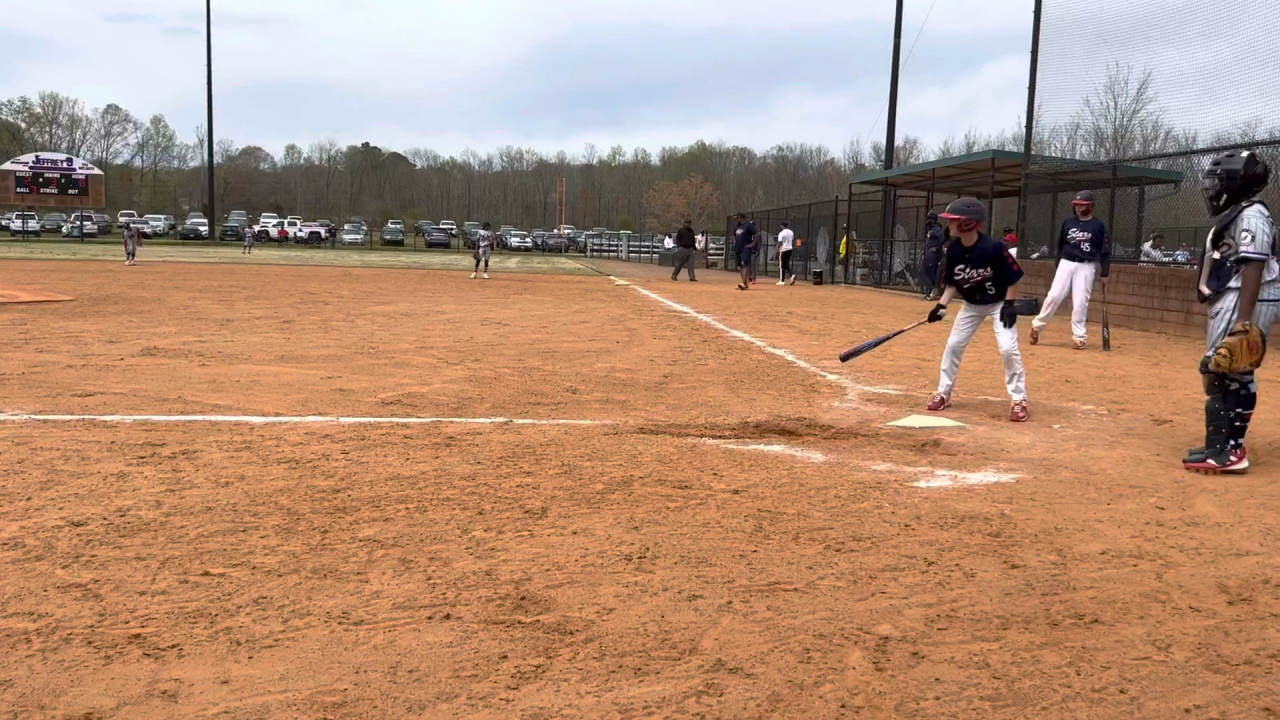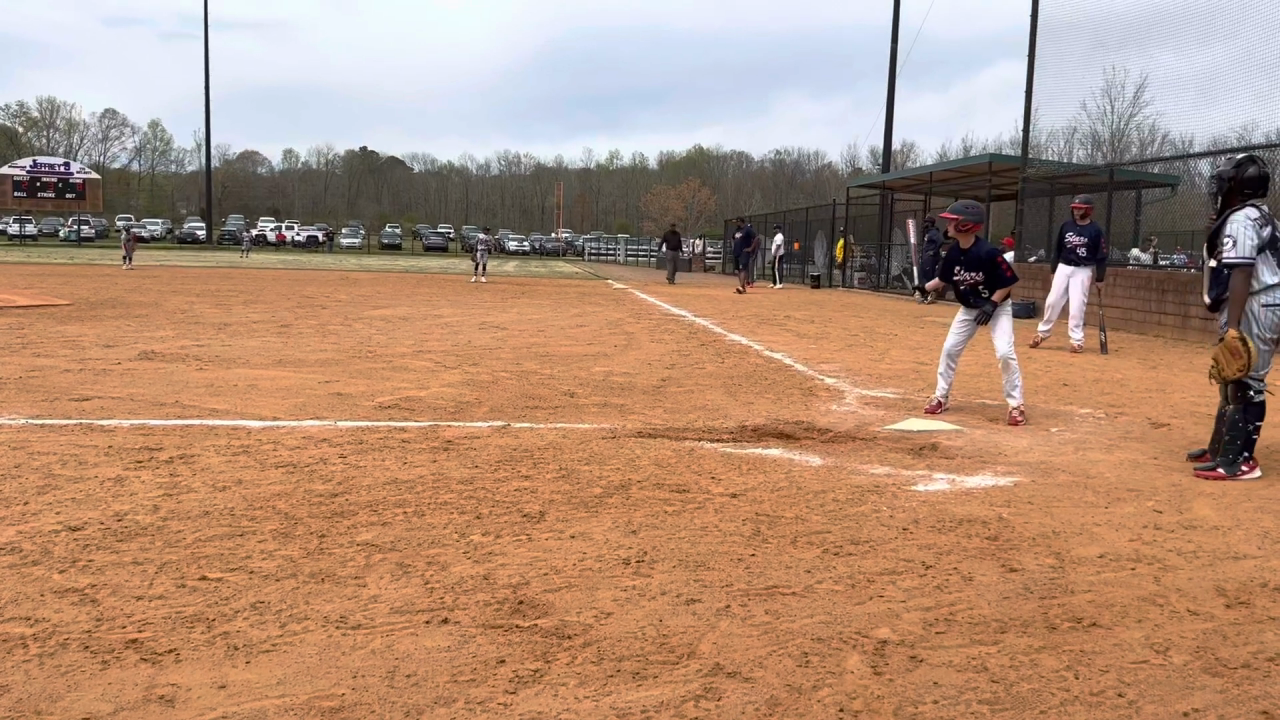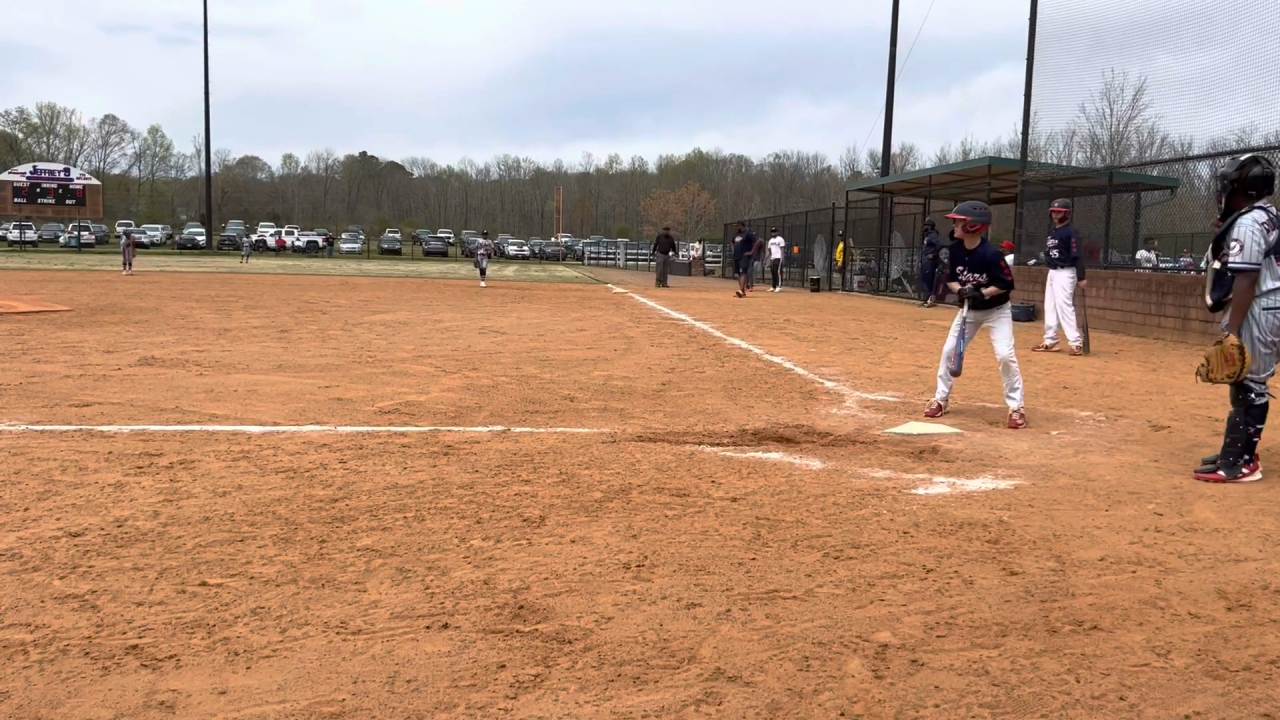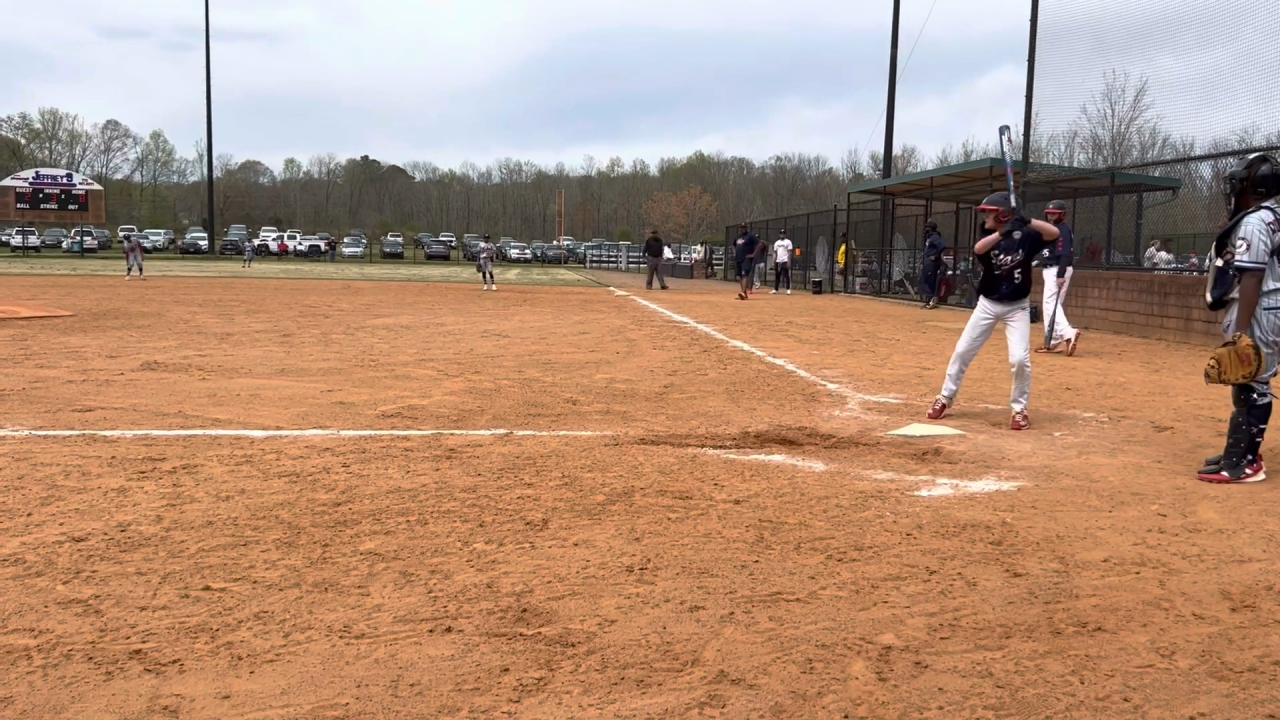
dt=0.5s
person 1, frame 1
left shoulder: (1251, 216)
right shoulder: (1238, 214)
left elbow: (1254, 268)
left wrist: (1244, 319)
right wrist: (1226, 306)
left hip: (1243, 303)
right hip: (1234, 302)
left knee: (1219, 371)
right knee: (1238, 375)
left ankle: (1225, 451)
right ankle: (1228, 444)
person 1, frame 2
left shoulder: (1239, 220)
left elbow: (1241, 274)
left wrist: (1233, 326)
right wrist: (1220, 238)
left hip: (1253, 308)
left knee: (1245, 383)
right knee: (1233, 379)
left ankle: (1239, 460)
right ankle: (1221, 447)
person 1, frame 3
left shoulder: (1247, 223)
left elbow: (1246, 279)
left wrist: (1232, 331)
right wrist: (1229, 234)
left knee: (1248, 385)
right knee: (1250, 384)
left ankle: (1240, 463)
right ankle: (1238, 453)
person 1, frame 4
left shoulder: (1253, 222)
left elbow: (1252, 279)
left wrist: (1241, 331)
left knee: (1250, 386)
right knee: (1253, 385)
left ankle: (1243, 463)
right ankle: (1243, 453)
person 2, frame 1
left shoulder: (993, 247)
right shoulder: (953, 250)
left elbow: (1013, 277)
right elbow: (952, 283)
left wrist: (1009, 304)
right wrist: (942, 304)
left hip: (999, 303)
right hip: (971, 305)
left knee: (1008, 348)
right knee: (953, 345)
left ankle: (1019, 400)
right ankle: (943, 393)
person 2, frame 2
left shoulder: (987, 252)
right shoulder: (953, 252)
left elbow: (1008, 281)
right elbow: (944, 278)
left wrist: (991, 305)
right wrist: (925, 288)
left hip: (997, 308)
right hip: (968, 309)
left knee: (1005, 353)
right knee: (950, 349)
left ankle: (1016, 404)
right ankle: (941, 396)
person 2, frame 3
left shoulder: (991, 254)
right shoulder: (956, 249)
left elbow: (1005, 285)
right elbow: (951, 279)
left wrist: (981, 293)
right wrist: (961, 290)
left hip: (997, 310)
right hip: (969, 310)
left knee: (1005, 355)
right knee: (950, 351)
left ankle: (1016, 407)
right ankle: (941, 399)
person 2, frame 4
left shoulder: (1025, 236)
right shoulder: (989, 236)
left elbow: (1055, 233)
right elbow: (978, 249)
left wrist: (1028, 222)
right wrist: (1001, 233)
left hip: (1017, 307)
right hip: (987, 304)
left knee: (1019, 358)
right knee: (963, 350)
left ankle: (1020, 408)
right ankle: (947, 397)
